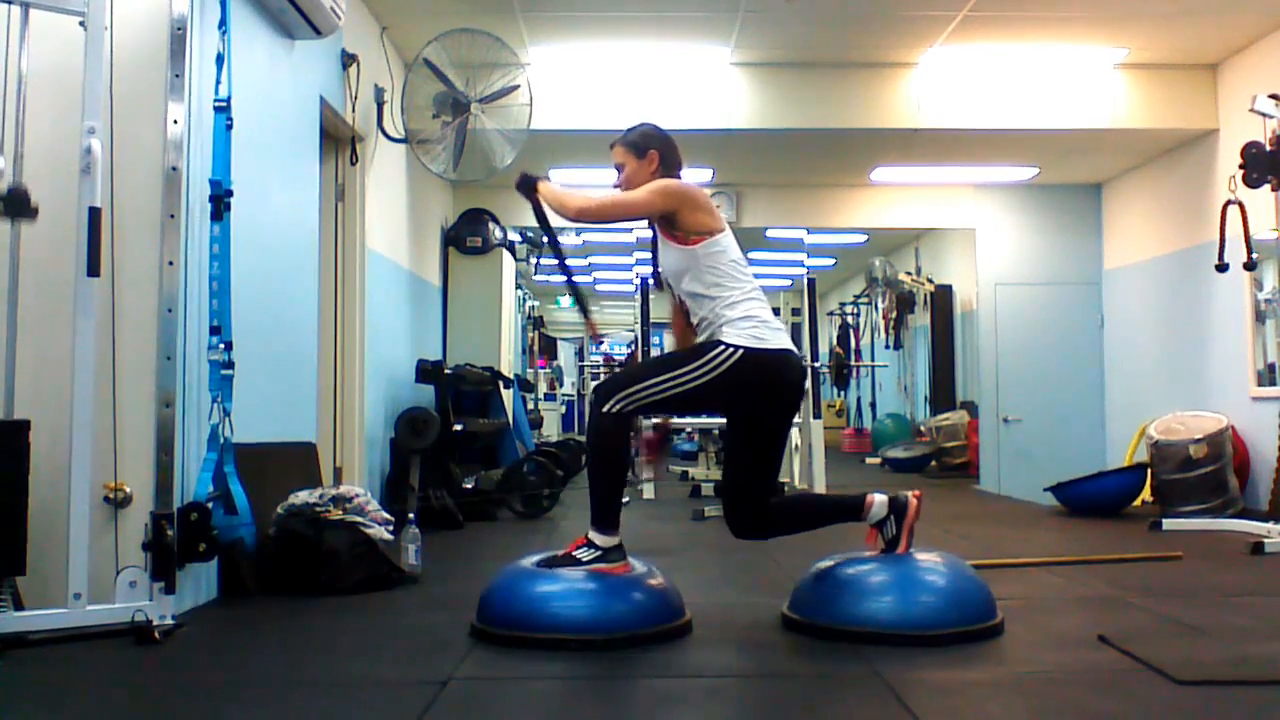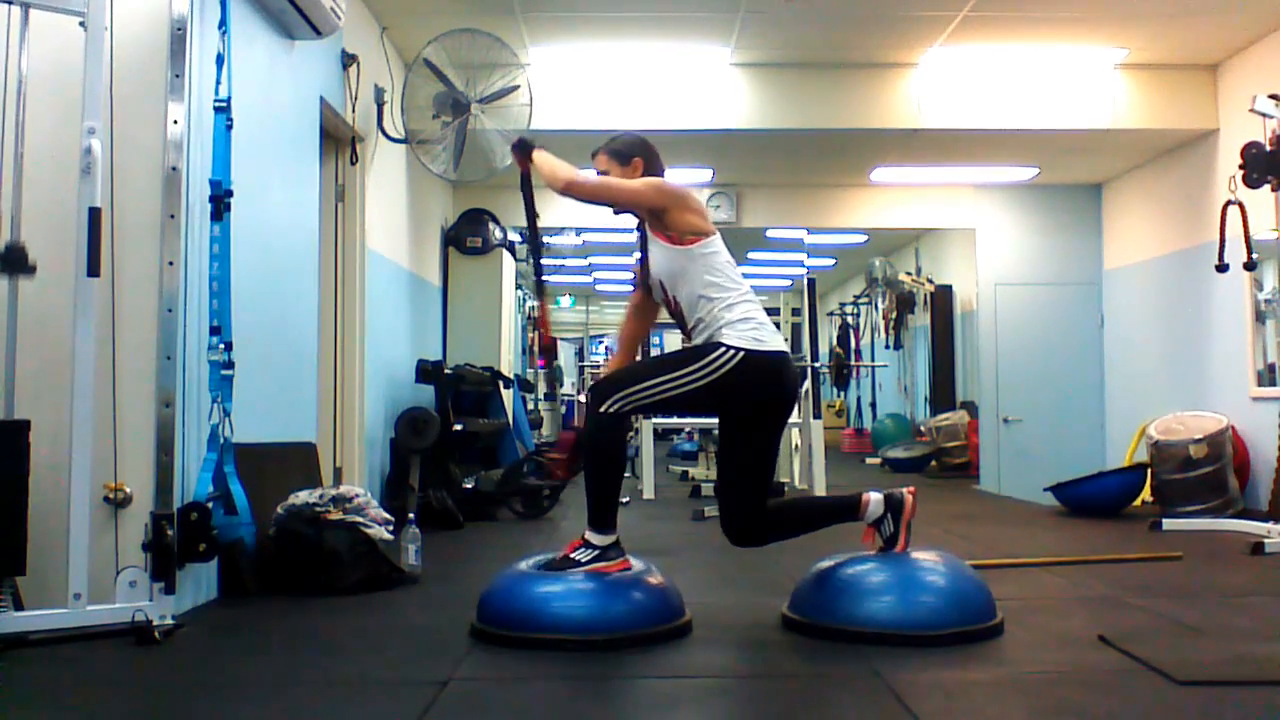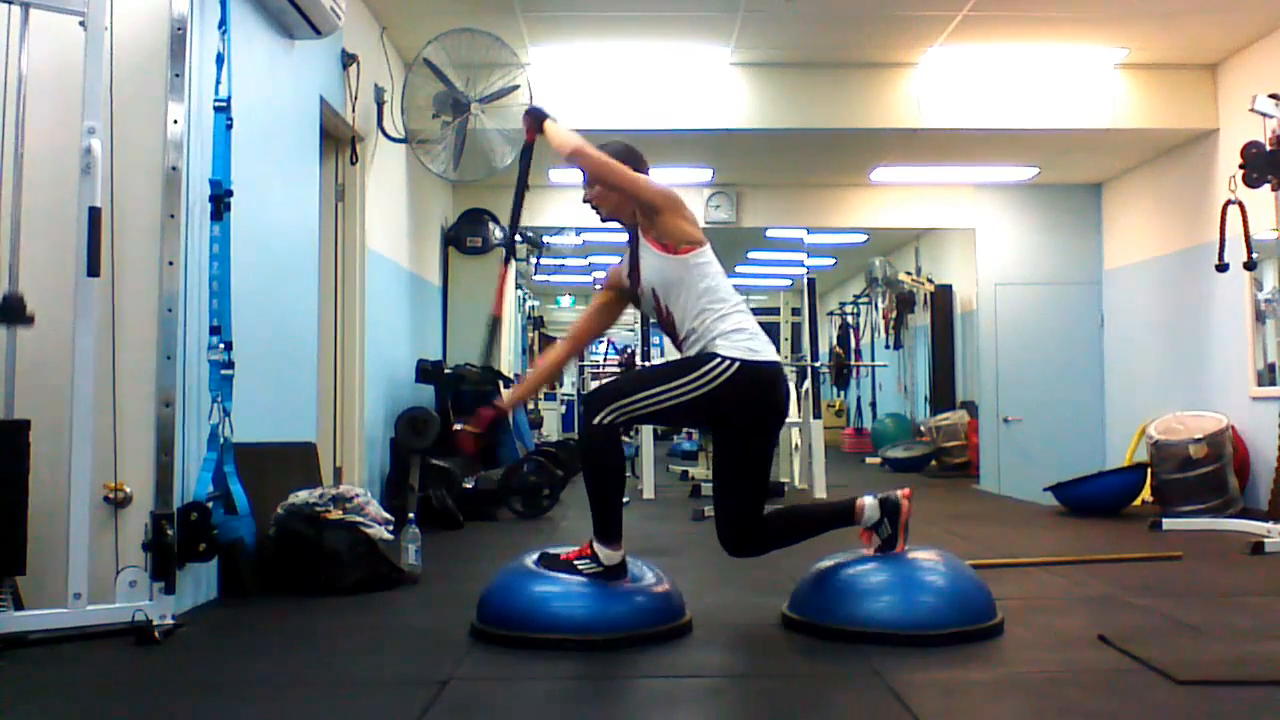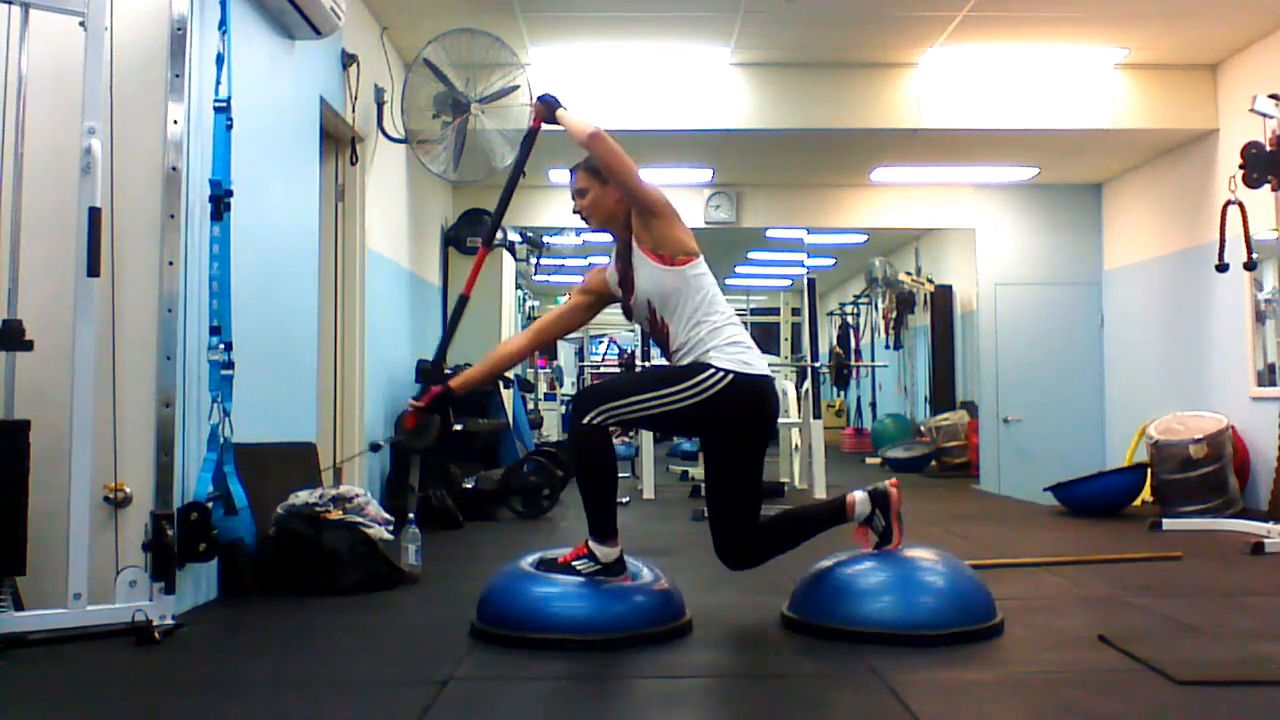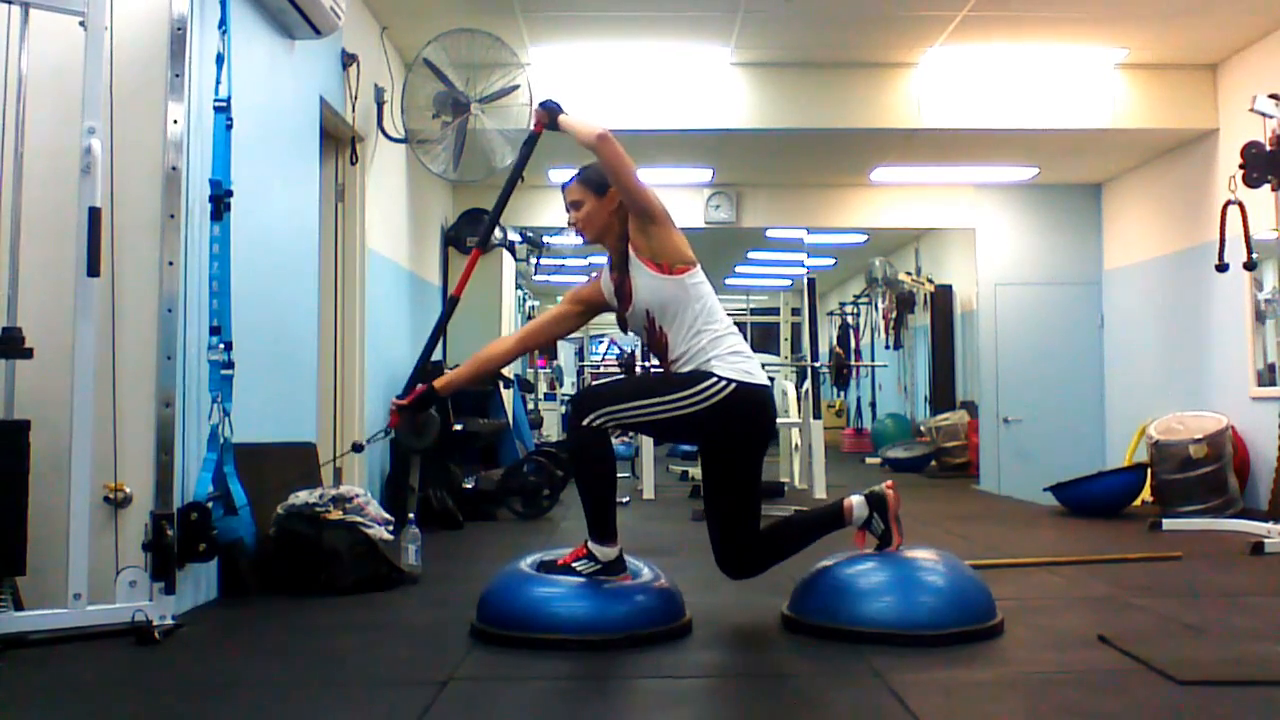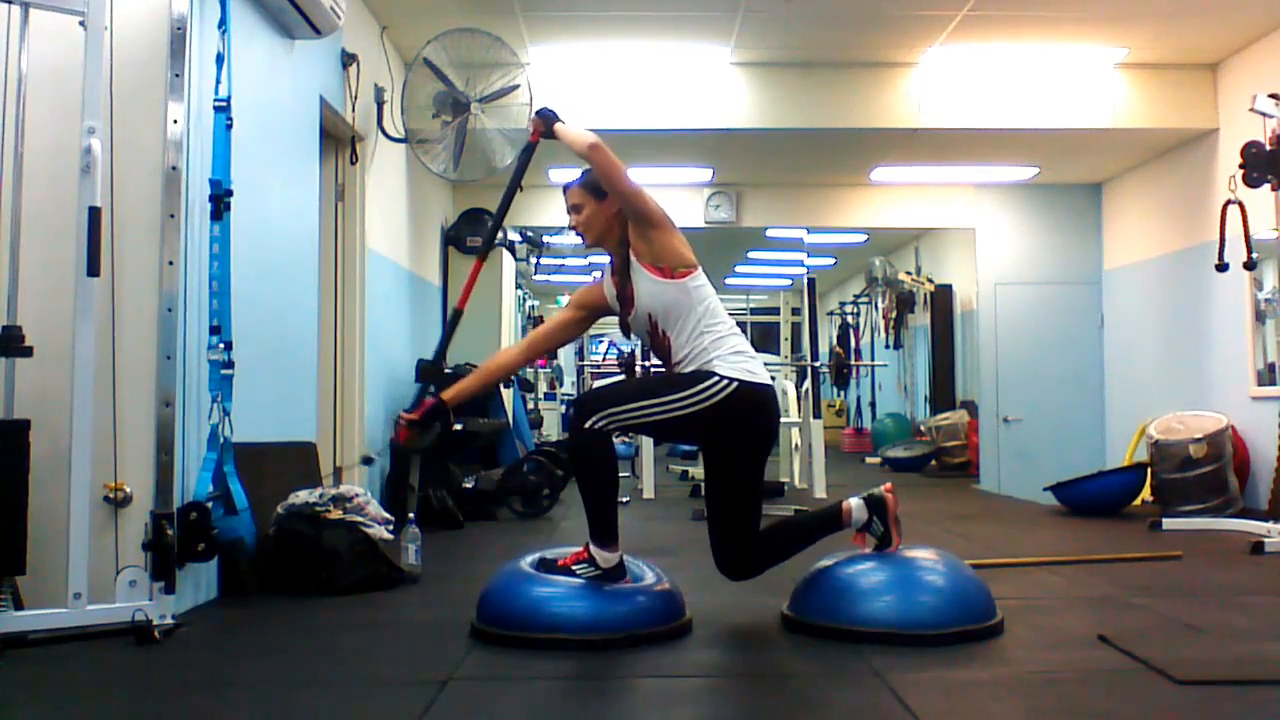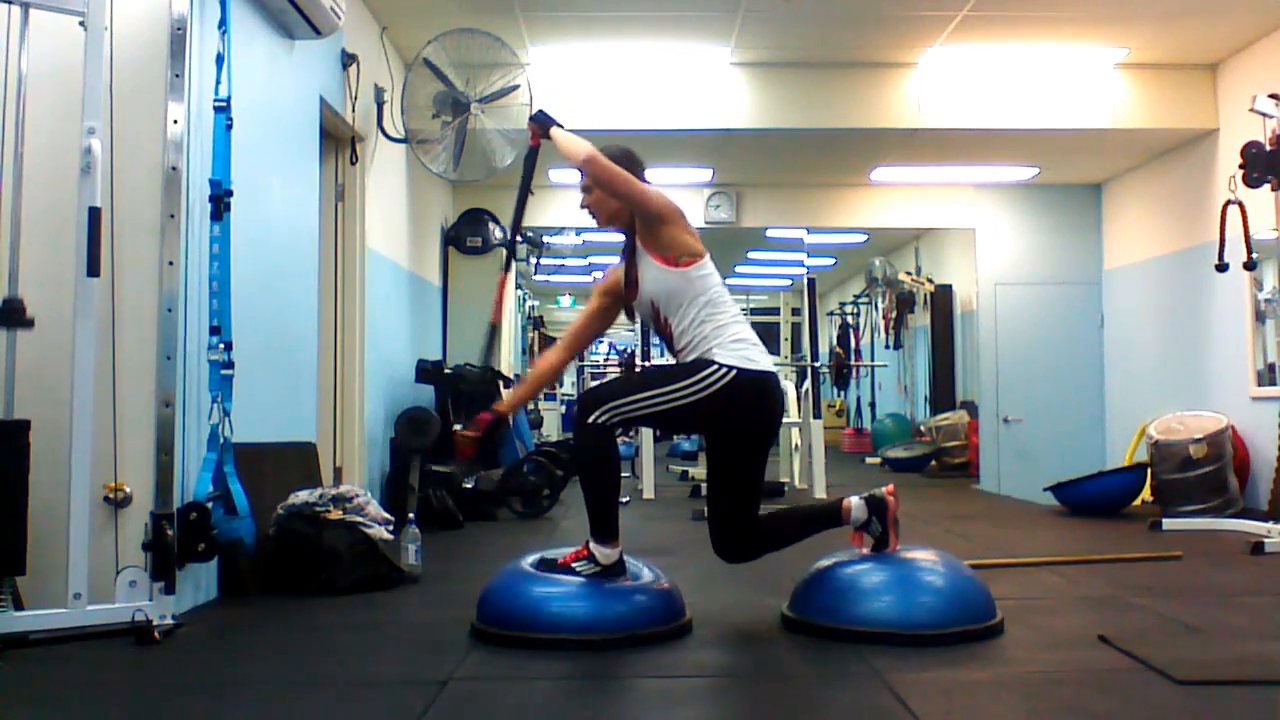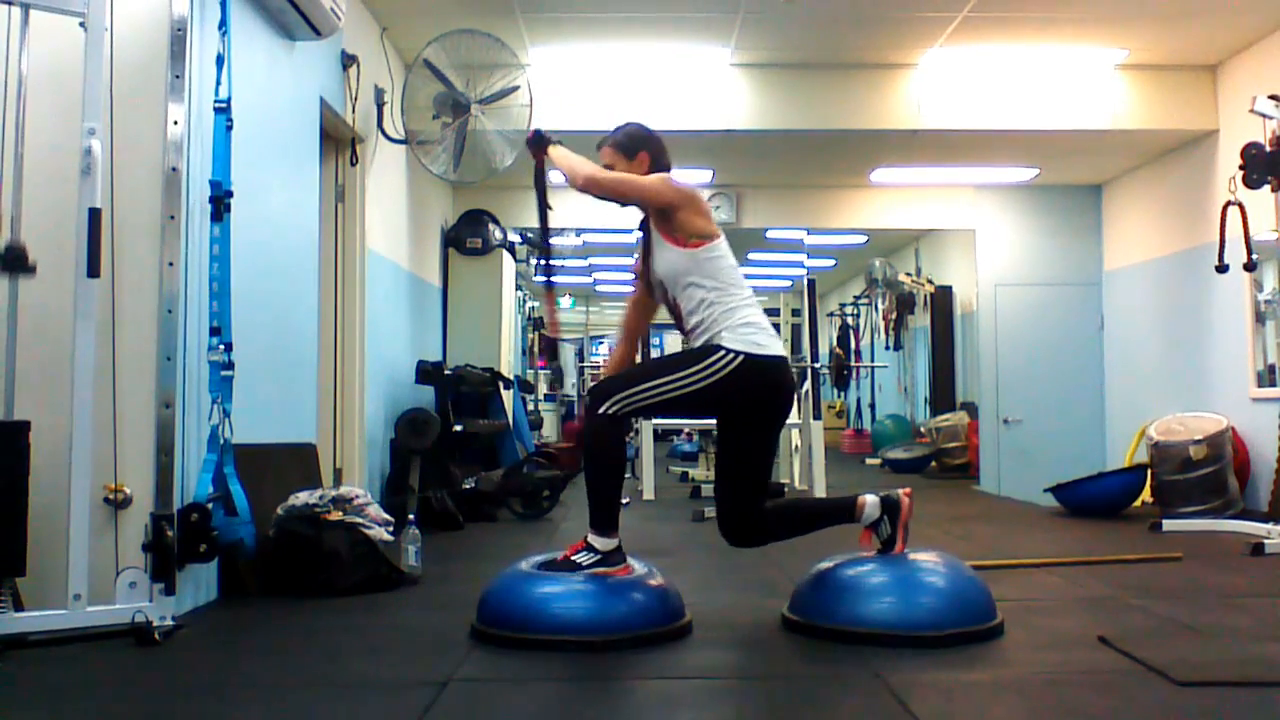
dt=0.2s
person 1, frame 1
left shoulder: (678, 195)
right shoulder: (669, 245)
left elbow: (583, 209)
right elbow: (683, 334)
left wrist: (539, 185)
left hip: (749, 355)
right hip: (773, 370)
left knee: (609, 399)
right knee: (750, 518)
left ankle: (603, 544)
right ankle: (883, 507)
person 1, frame 2
left shoulder: (668, 198)
right shoulder: (647, 263)
left elbow: (574, 183)
right elbow: (624, 354)
left wrist: (533, 154)
right wrist: (585, 434)
left hip: (747, 357)
right hip: (765, 374)
left knee: (606, 402)
right knee: (746, 525)
left ankle: (600, 545)
right ankle: (879, 505)
person 1, frame 3
left shoulder: (661, 208)
right shoulder: (623, 275)
left elbow: (579, 152)
right elbow: (567, 345)
left wrist: (543, 122)
right wrist: (500, 408)
left hip: (740, 369)
right hip: (752, 385)
left knee: (597, 410)
right knee: (742, 537)
left ankle: (607, 554)
right ankle: (872, 509)
person 1, frame 4
left shoulder: (655, 220)
right shoulder: (606, 281)
left elbow: (597, 139)
right elbow: (527, 340)
left wrist: (556, 113)
right wrist: (450, 388)
left hip: (734, 382)
right hip: (734, 395)
left knee: (588, 410)
right knee: (740, 549)
left ankle: (604, 553)
right ankle: (864, 503)
person 1, frame 5
left shoulder: (653, 231)
right shoulder: (599, 292)
left elbow: (603, 141)
right elbow: (514, 343)
left wrist: (557, 118)
right wrist: (434, 388)
left hip: (735, 391)
right hip: (727, 403)
left knee: (586, 411)
right knee: (739, 559)
left ankle: (603, 554)
right ankle: (862, 507)
person 1, frame 6
left shoulder: (652, 232)
right shoulder: (600, 295)
left elbow: (596, 151)
right elbow: (522, 351)
left wrist: (553, 126)
right wrist: (441, 401)
left hip: (735, 393)
right hip: (732, 403)
left knee: (588, 416)
right knee: (739, 560)
left ankle: (603, 558)
right ankle: (863, 510)
person 1, frame 7
left shoulder: (662, 216)
right shoulder: (617, 277)
left elbow: (591, 161)
right elbow: (563, 351)
left wrist: (554, 131)
right wrist: (498, 411)
left hip: (737, 379)
right hip: (745, 392)
left knee: (595, 413)
right knee: (735, 542)
left ankle: (603, 555)
right ankle: (864, 508)
person 1, frame 8
left shoulder: (675, 195)
right shoulder: (652, 249)
left elbow: (589, 181)
right elbow: (627, 341)
left wrist: (551, 149)
right wrist: (592, 427)
left hip: (745, 362)
right hip: (760, 375)
left knee: (603, 403)
right knee: (742, 525)
left ankle: (603, 548)
right ankle: (879, 507)
